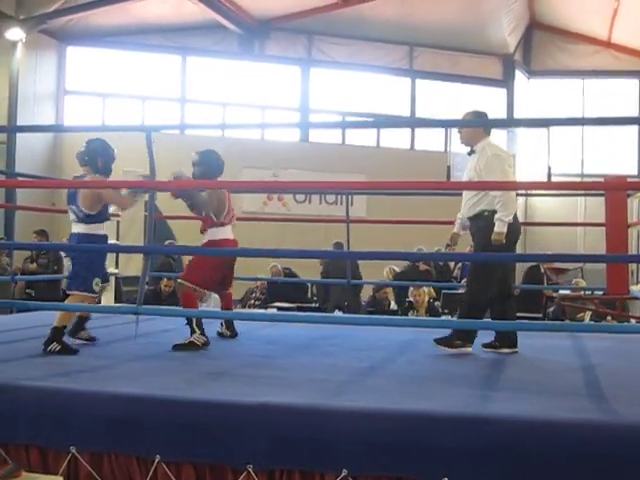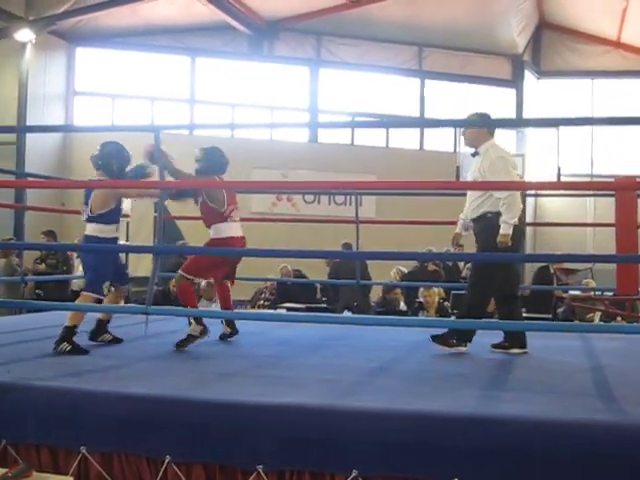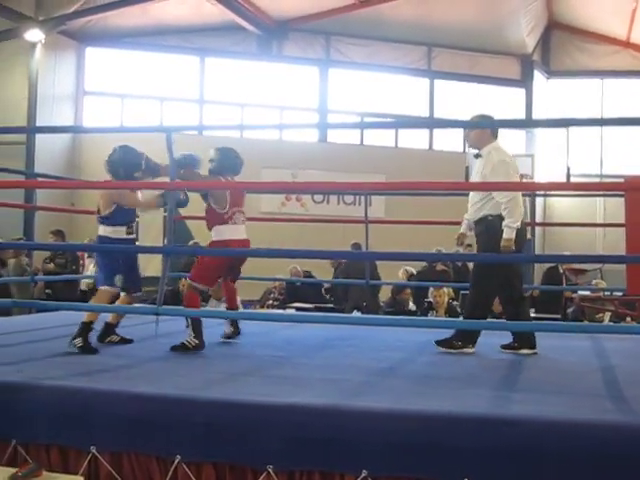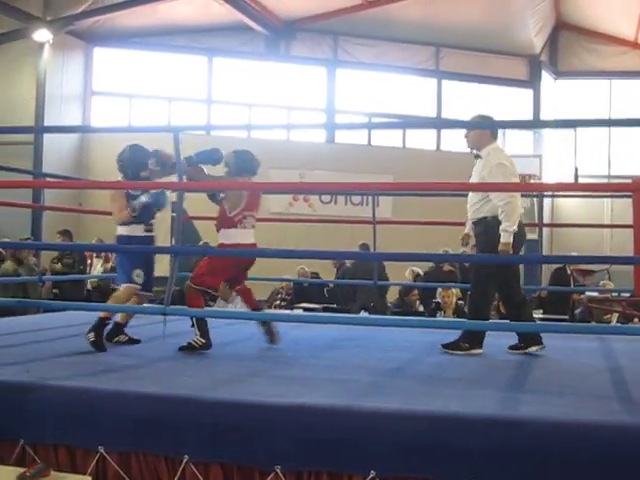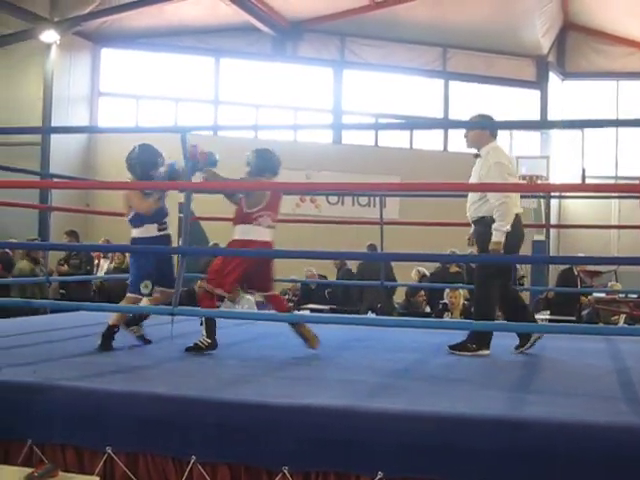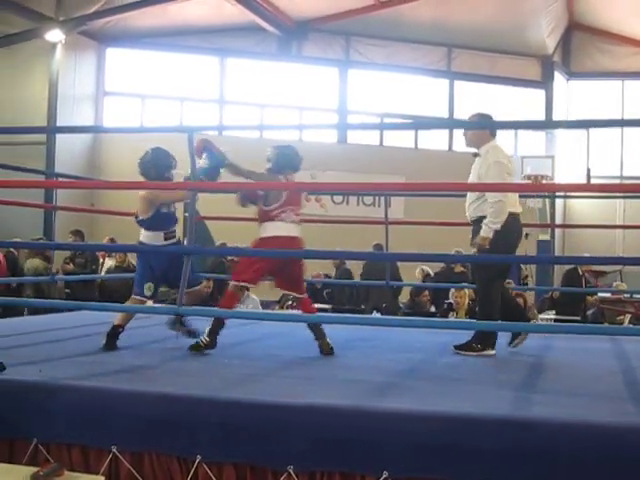
dt=0.1s
person 1, frame 1
left shoulder: (493, 155)
right shoulder: (477, 158)
left elbow: (505, 194)
right elbow: (472, 200)
left wrist: (500, 227)
right wrist: (459, 227)
left hip: (493, 226)
right hip: (485, 226)
left knee: (479, 283)
right knee: (499, 286)
left ankle: (463, 337)
right ankle: (506, 340)
person 1, frame 2
left shoulder: (497, 157)
right shoulder: (482, 159)
left elbow: (510, 196)
right elbow: (476, 201)
left wrist: (506, 230)
right wrist: (461, 227)
left hip: (496, 229)
right hip: (489, 228)
left knee: (480, 284)
right knee: (505, 287)
left ankle: (459, 336)
right ankle: (515, 340)
person 1, frame 3
left shoulder: (498, 159)
right shoulder: (484, 160)
left elbow: (511, 200)
left wrist: (510, 233)
right wrist: (465, 228)
left hip: (498, 230)
right hip: (492, 229)
left knee: (482, 285)
right knee: (509, 287)
left ankle: (465, 339)
right ankle: (524, 340)
person 1, frame 4
left shoulder: (496, 161)
right shoulder: (484, 161)
left elbow: (508, 202)
left wrist: (506, 237)
right wrist: (469, 228)
left hip: (495, 231)
right hip: (489, 229)
left knee: (481, 286)
right knee: (507, 287)
left ankle: (471, 341)
right ankle: (530, 339)
person 1, frame 5
left shoulder: (495, 160)
right shoulder: (485, 159)
left elbow: (503, 202)
left wrist: (498, 236)
right wrist: (477, 231)
left hip: (499, 230)
right hip: (489, 229)
left knee: (485, 284)
right knee: (501, 284)
left ankle: (479, 341)
right ankle: (527, 328)
person 1, frame 6
left shoulder: (494, 159)
right shoulder: (484, 158)
left elbow: (500, 200)
left wrist: (485, 232)
right wrist: (480, 229)
left hip: (498, 229)
right hip: (492, 229)
left knee: (487, 284)
right knee: (490, 283)
left ankle: (484, 342)
right ankle: (519, 322)
person 2, frame 1
left shoulder: (78, 180)
right shoulder: (96, 182)
right elbow: (123, 204)
left wrist: (114, 193)
right wrist: (136, 190)
left hip: (82, 240)
right hip: (89, 242)
left knee: (99, 286)
right knee: (81, 291)
left ankle: (79, 326)
right ankle: (53, 340)
person 2, frame 2
left shoulder: (102, 183)
right shoulder: (110, 186)
right elbow: (143, 192)
left wrist: (135, 173)
left hip: (101, 244)
right hip: (99, 245)
left knee: (120, 287)
right knee: (92, 292)
left ankle: (100, 330)
right ankle: (64, 339)
person 2, frame 3
right shoulder: (111, 189)
left elbow: (157, 171)
right elbow: (140, 204)
right wrist: (169, 197)
left hip: (126, 246)
right hip: (110, 245)
left knee: (130, 293)
right knee: (108, 290)
left ankle: (107, 332)
right ankle: (81, 335)
person 2, frame 4
left shoulder: (142, 181)
right shoulder: (119, 189)
right elbow: (120, 218)
right wrist: (138, 206)
left hip: (146, 244)
right hip: (130, 245)
left knee: (143, 293)
right knee: (131, 287)
left ankle: (116, 332)
right ankle: (96, 329)
person 2, frame 5
left shoulder: (154, 184)
right shoulder: (131, 190)
right elbow: (146, 209)
right wrist: (160, 188)
left hip: (162, 245)
right hip: (143, 247)
left knee: (167, 292)
right knee: (135, 295)
right ankle: (107, 335)
person 2, frame 6
left shoulder: (163, 188)
right shoulder: (149, 193)
right elbow: (183, 196)
right wrist: (205, 177)
left hip: (172, 249)
right hip: (151, 252)
left knee: (199, 289)
right knee: (140, 297)
left ankle: (178, 319)
right ankle: (112, 335)
person 3, frame 1
left shoulder: (213, 191)
right shoulder: (216, 190)
left elbow: (205, 209)
right elbow: (201, 211)
left wrist: (187, 193)
right wrist: (187, 197)
left hip: (217, 245)
right hip: (227, 244)
left knee: (185, 287)
right knee: (220, 287)
left ankle: (198, 337)
right ankle: (228, 327)
person 3, frame 2
right shoulder: (219, 185)
left elbow: (179, 175)
left wrist: (160, 158)
right wrist: (179, 192)
left hip: (223, 242)
right hip: (237, 242)
left knee: (183, 279)
right knee: (221, 281)
left ankle: (197, 325)
right ankle: (229, 326)
person 3, frame 3
left shoulder: (217, 183)
right shoulder: (236, 187)
left elbow: (186, 175)
left hip: (223, 244)
right hip: (241, 243)
left knee: (191, 289)
right knee: (227, 281)
left ankle: (195, 338)
right ankle: (233, 326)
person 3, frame 4
right shoulder: (254, 190)
left elbow: (198, 176)
left hip: (231, 248)
right hip: (249, 248)
left knee: (193, 288)
right knee: (237, 285)
left ankle: (202, 338)
right ankle: (266, 326)
person 3, frame 5
left shoulder: (255, 184)
right shoulder: (275, 190)
left elbow: (220, 181)
right wrist: (233, 195)
left hip: (243, 245)
right hip: (264, 246)
left knee: (208, 290)
right knee: (268, 294)
left ankle: (208, 339)
right ankle: (303, 331)
person 3, frame 6
left shoulder: (273, 180)
right shoulder: (297, 189)
left elbow: (240, 171)
left wrist: (211, 150)
right wrist: (256, 197)
left hip: (271, 243)
right hip: (294, 244)
left knee: (236, 287)
right knee: (300, 295)
left ankle: (211, 337)
right ankle: (323, 341)
